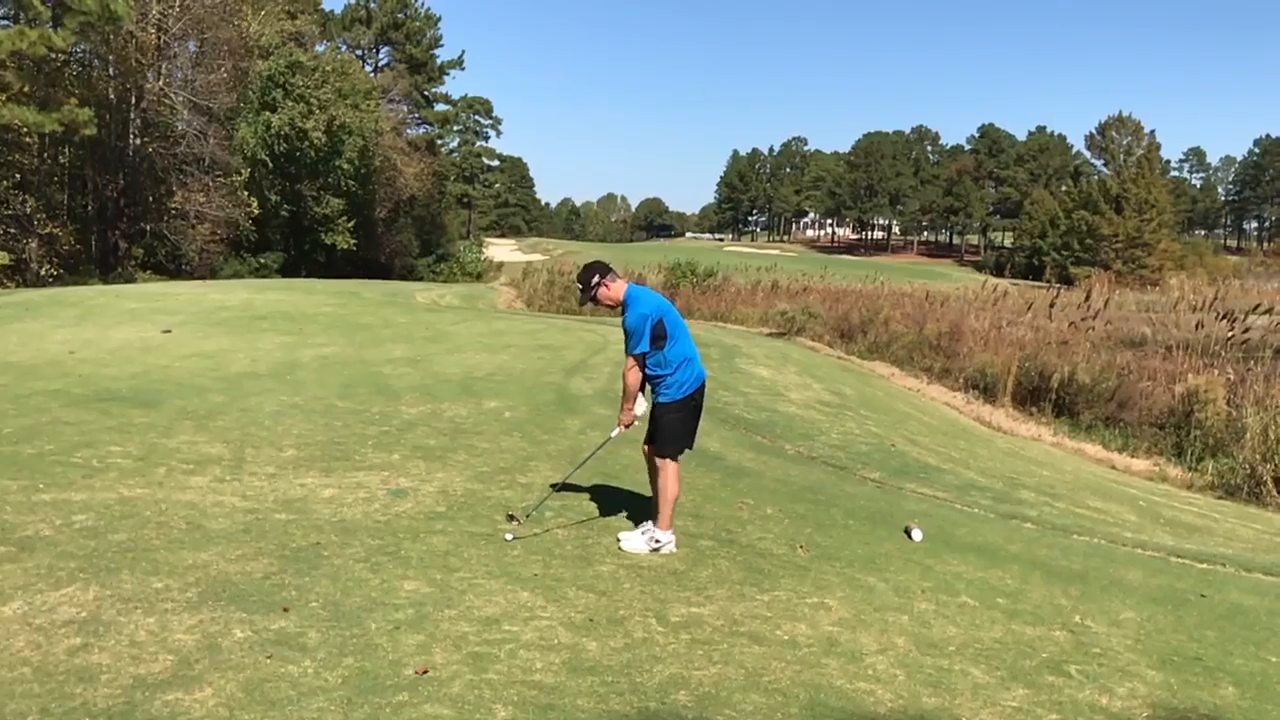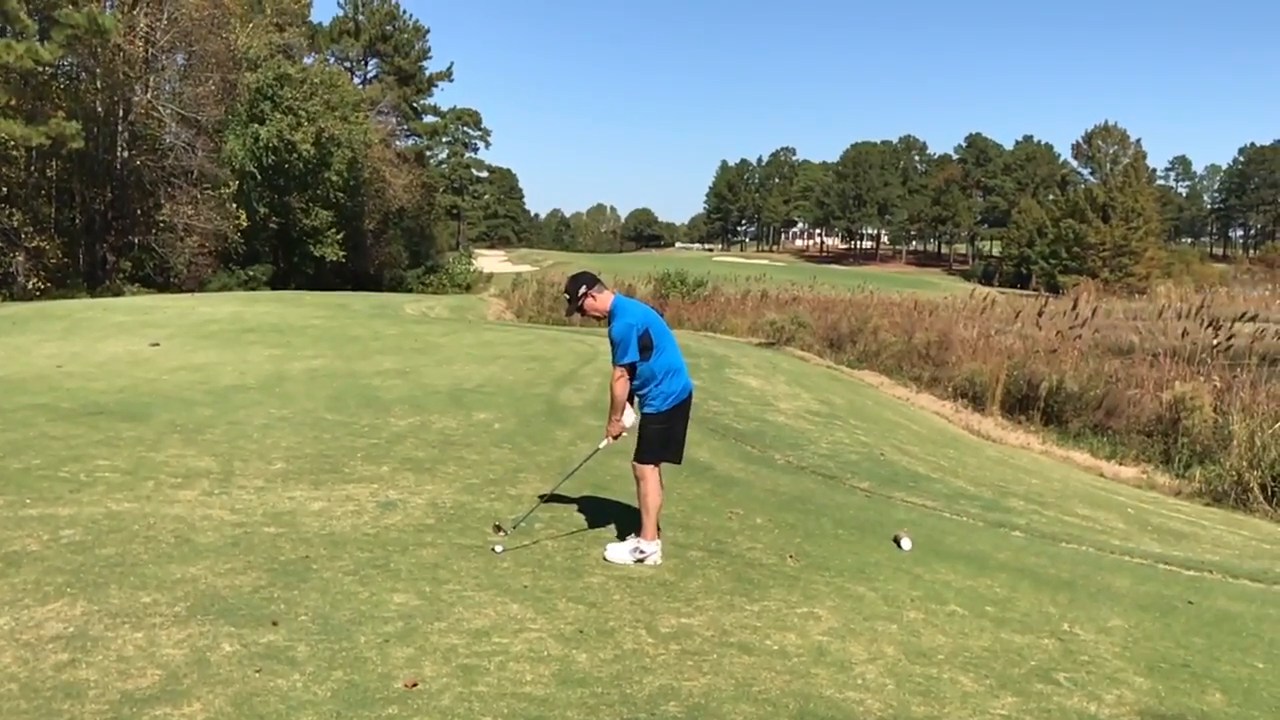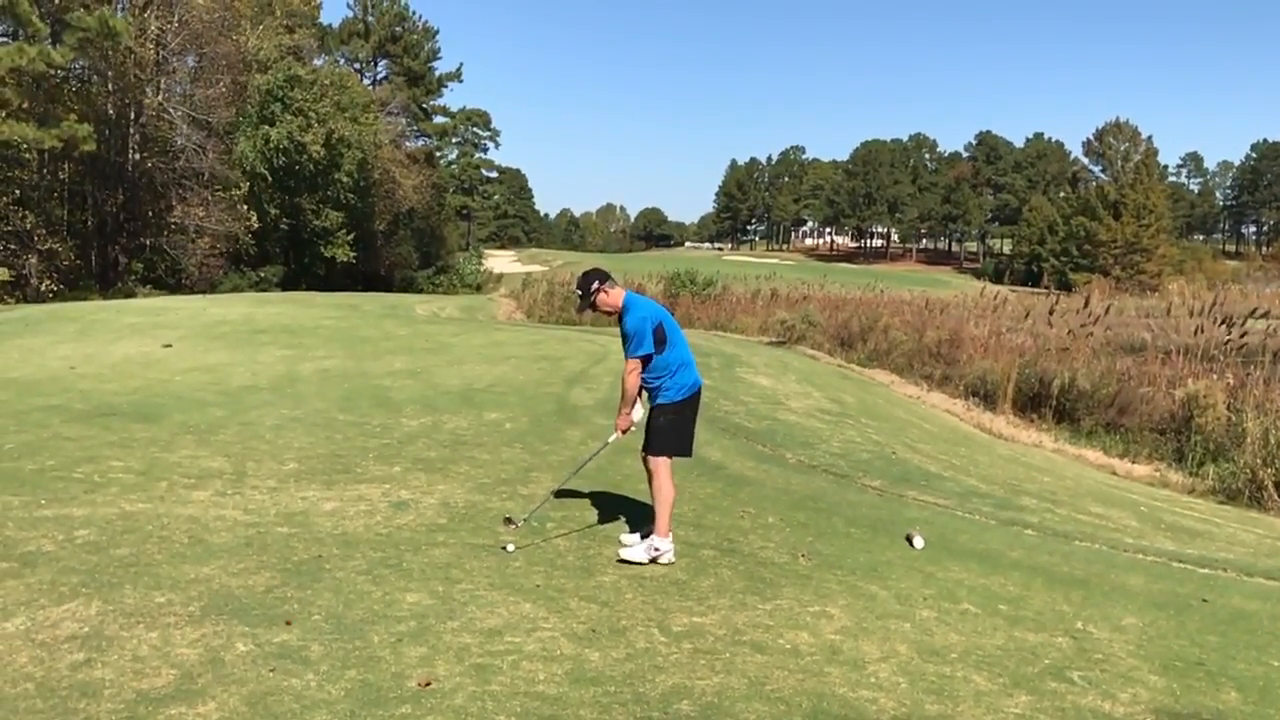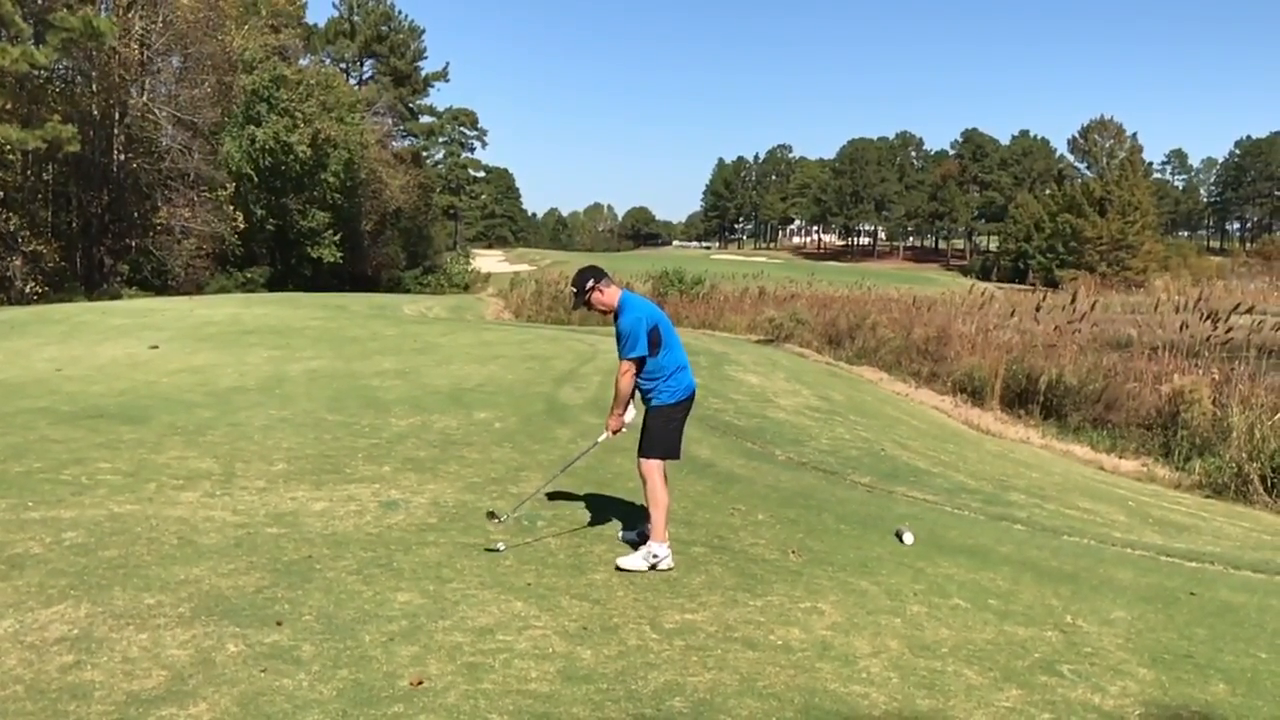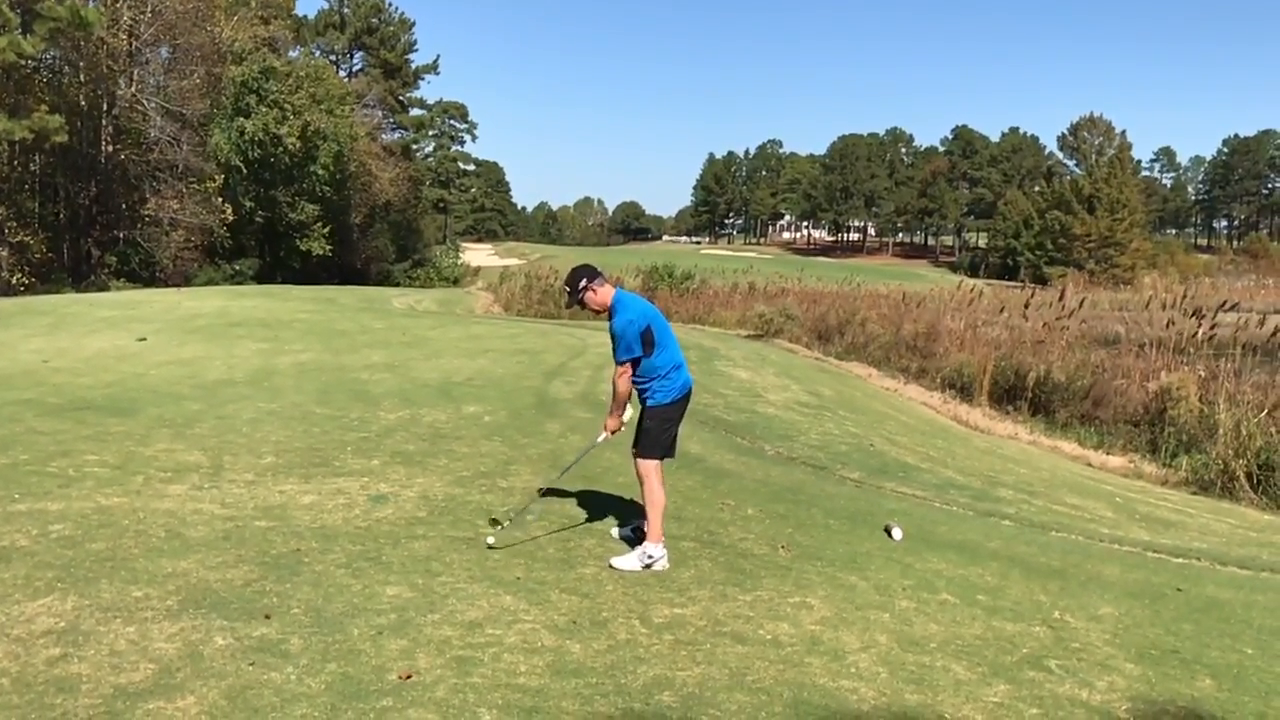
dt=1s
person 1, frame 1
left shoulder: (637, 309)
right shoulder: (638, 298)
left elbow: (633, 366)
right elbow: (643, 361)
left wrist: (626, 408)
right wrist: (636, 400)
left hip: (679, 387)
right hip: (674, 385)
left knee: (663, 459)
right knee: (653, 453)
left ankle: (663, 535)
right ankle: (658, 524)
person 1, frame 2
left shoulder: (623, 321)
right shoulder: (626, 309)
left elbow: (621, 377)
right elbow: (632, 372)
left wrist: (614, 420)
right wrist: (627, 409)
left hip: (665, 397)
right hip: (666, 394)
left knee: (646, 467)
right knee: (646, 466)
left ankle: (648, 546)
right ankle: (648, 536)
person 1, frame 3
left shoulder: (637, 315)
right shoulder: (630, 312)
left elbow: (633, 371)
right elbow: (639, 368)
left wrist: (624, 413)
right wrist: (634, 404)
left hip: (675, 392)
right hip: (665, 392)
left knee: (659, 461)
right knee: (650, 457)
left ankle: (661, 542)
right ankle: (658, 529)
person 1, frame 4
left shoulder: (632, 316)
right shoulder: (629, 308)
left elbow: (627, 372)
right elbow: (633, 369)
left wrist: (616, 414)
right wrist: (622, 408)
left hip: (669, 394)
right hip: (664, 393)
left knee: (650, 465)
right knee: (652, 461)
left ankle: (658, 548)
right ankle: (655, 529)
person 1, frame 5
left shoulder: (624, 317)
right shoulder: (626, 303)
left elbow: (624, 373)
right elbow: (629, 368)
left wrist: (615, 415)
right wrist: (623, 405)
left hip: (666, 392)
right hip: (663, 390)
left knee: (648, 465)
right knee: (644, 456)
left ankle: (654, 549)
right ankle: (650, 525)
